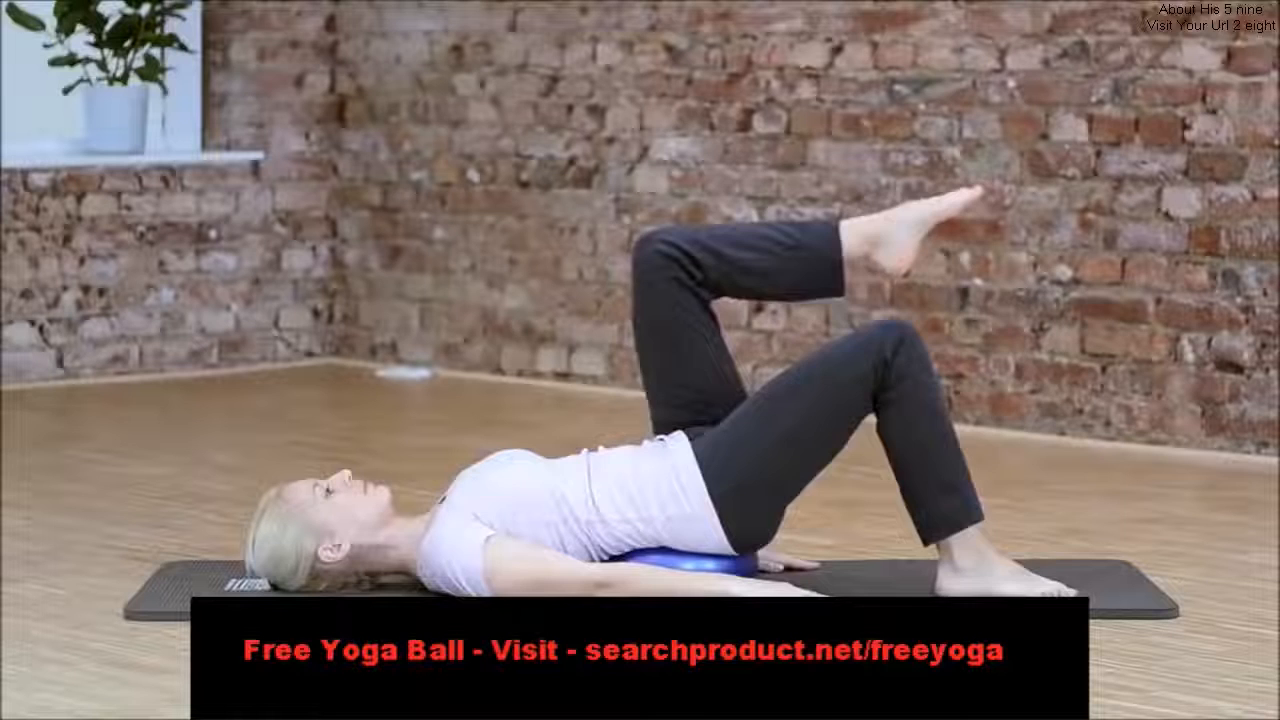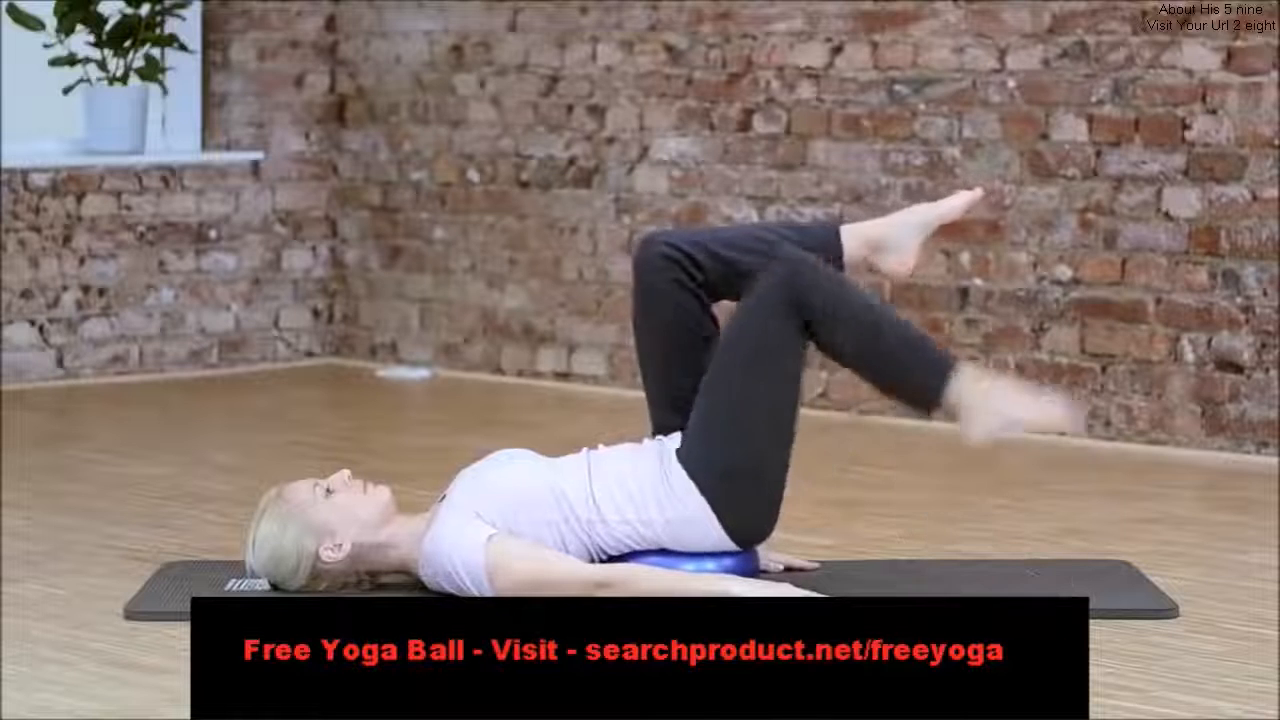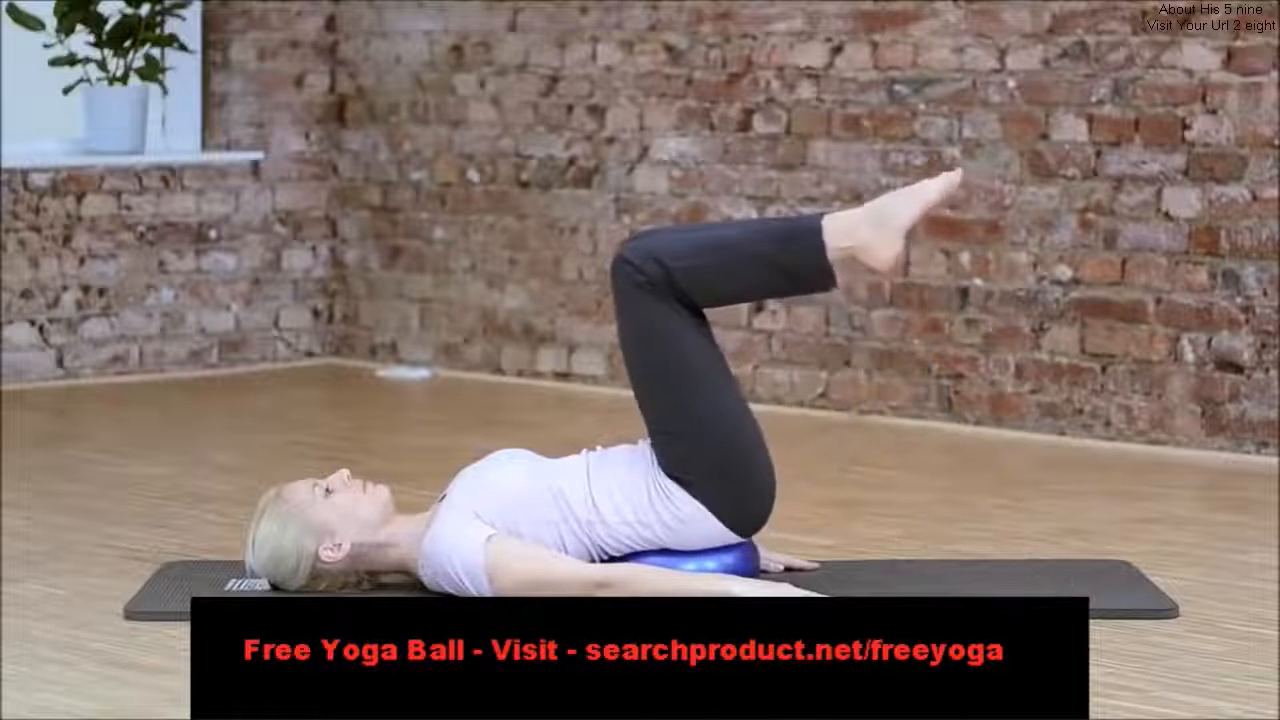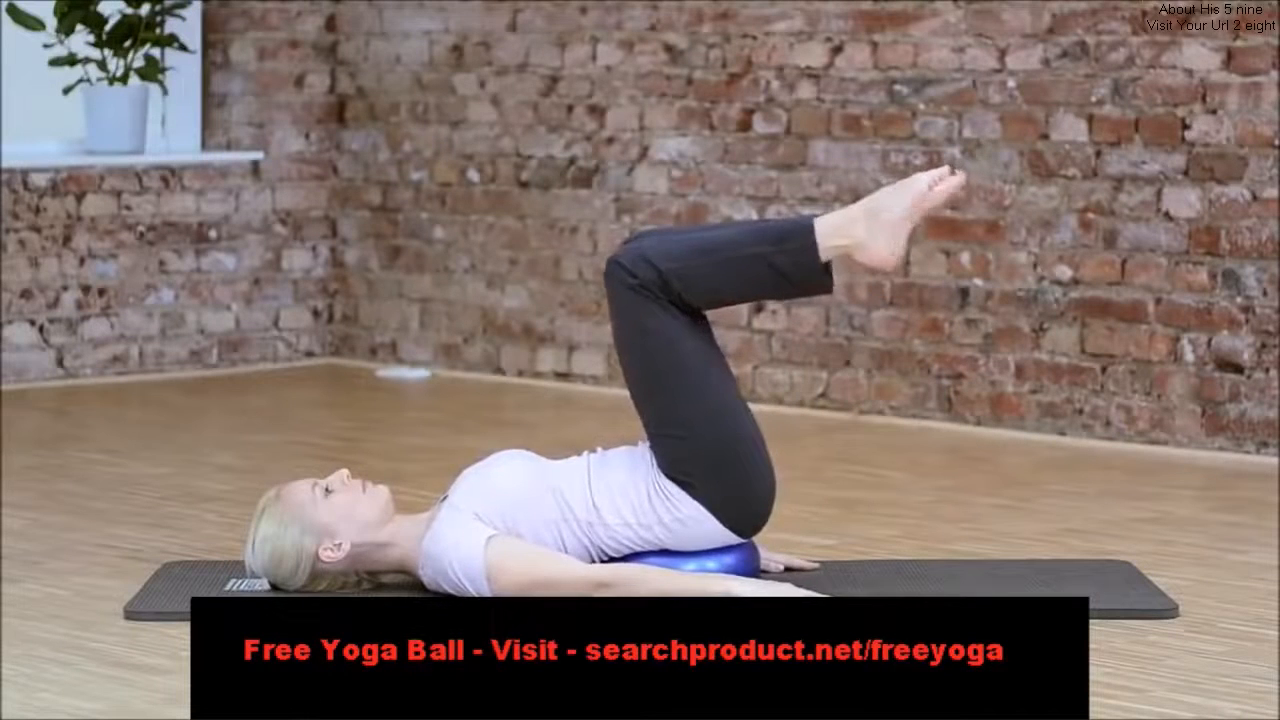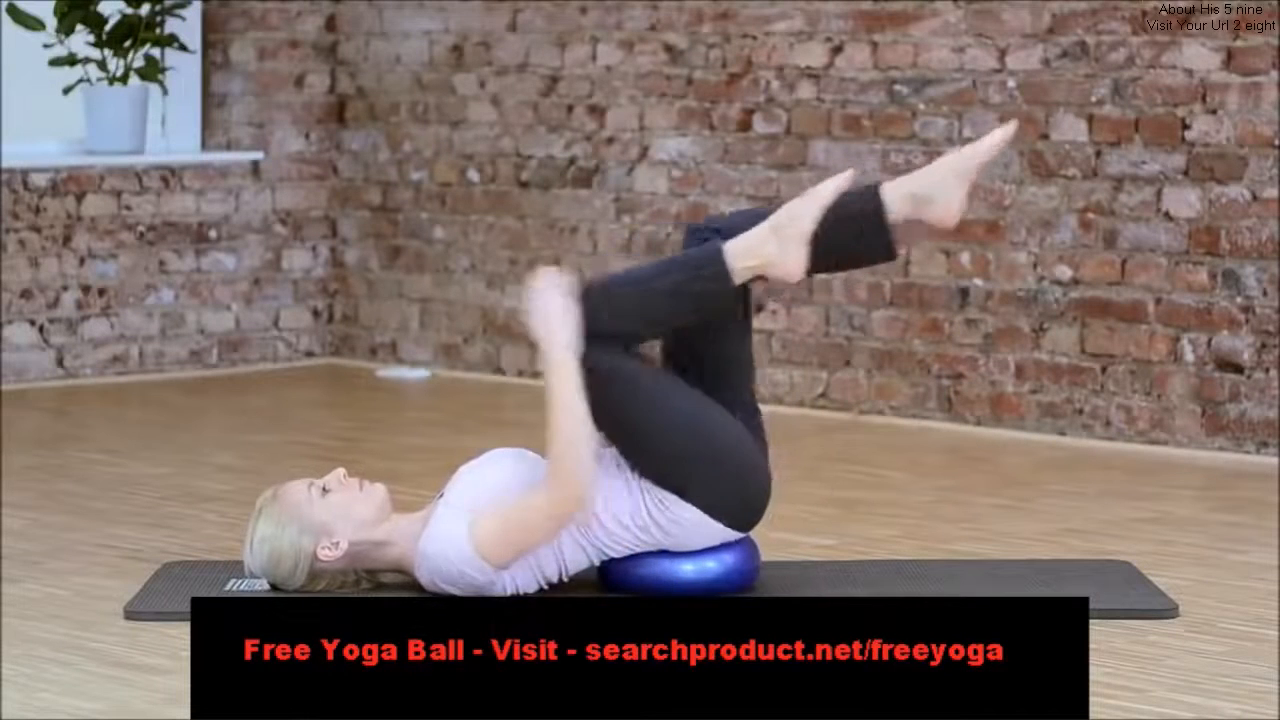
dt=0.7s
person 1, frame 1
left shoulder: (452, 515)
right shoulder: (448, 555)
right elbow: (598, 581)
right wrist: (747, 592)
left hip: (688, 461)
right hip: (717, 489)
left knee: (663, 255)
right knee: (888, 349)
left ankle: (869, 239)
right ankle: (965, 559)
person 1, frame 2
left shoulder: (450, 517)
right shoulder: (447, 553)
right elbow: (600, 582)
right wrist: (751, 591)
left hip: (679, 465)
right hip: (713, 489)
left knee: (664, 258)
right knee: (784, 279)
left ankle: (872, 241)
right ankle: (967, 395)
person 1, frame 3
left shoulder: (450, 515)
right shoulder: (446, 552)
right elbow: (597, 582)
right wrist: (745, 590)
left hip: (693, 493)
right hip: (713, 493)
left knee: (647, 265)
right knee: (641, 270)
left ankle: (853, 230)
right ankle: (852, 234)
person 1, frame 4
left shoulder: (448, 519)
right shoulder: (447, 554)
right elbow: (598, 583)
right wrist: (743, 589)
left hip: (689, 493)
right hip: (710, 492)
left knee: (647, 262)
right knee: (638, 273)
left ankle: (845, 239)
right ankle: (845, 232)
person 1, frame 5
left shoulder: (443, 521)
right shoulder: (450, 554)
right elbow: (574, 493)
right wrist: (560, 340)
left hip: (693, 480)
right hip: (714, 489)
left knee: (717, 241)
right knee: (564, 314)
left ankle: (914, 201)
right ankle: (757, 256)
